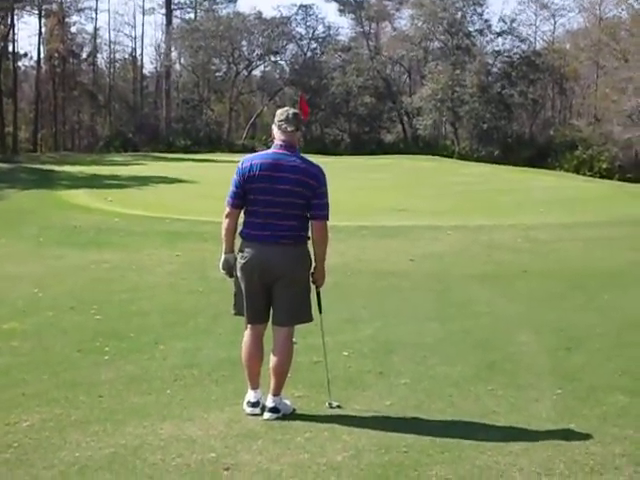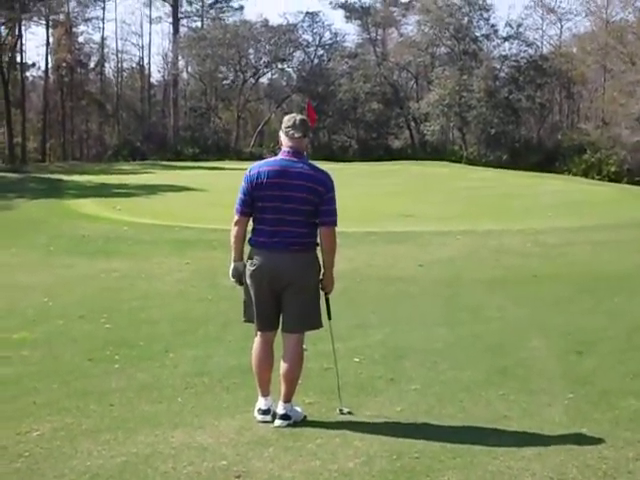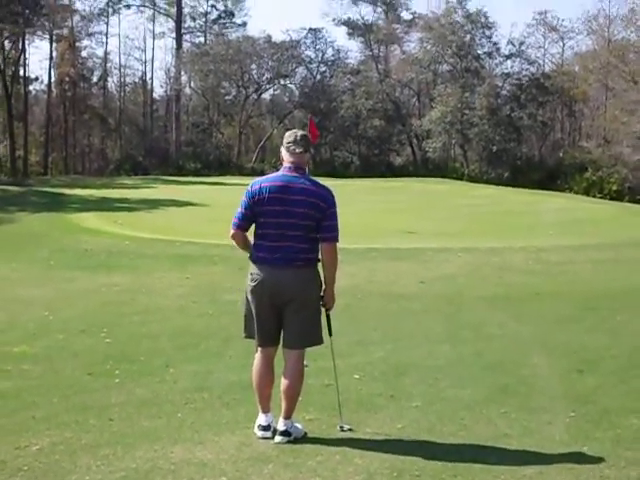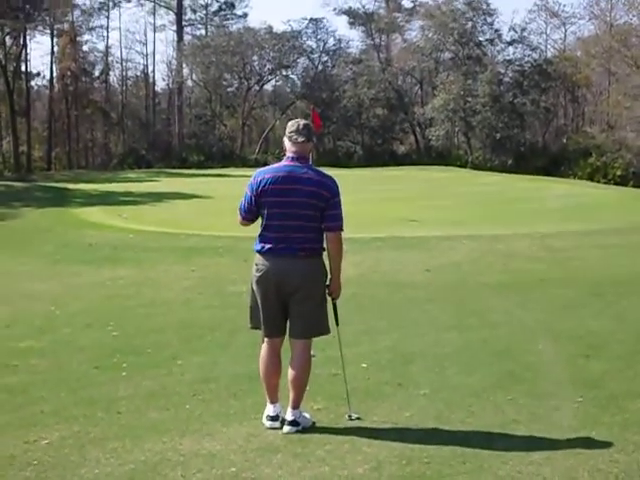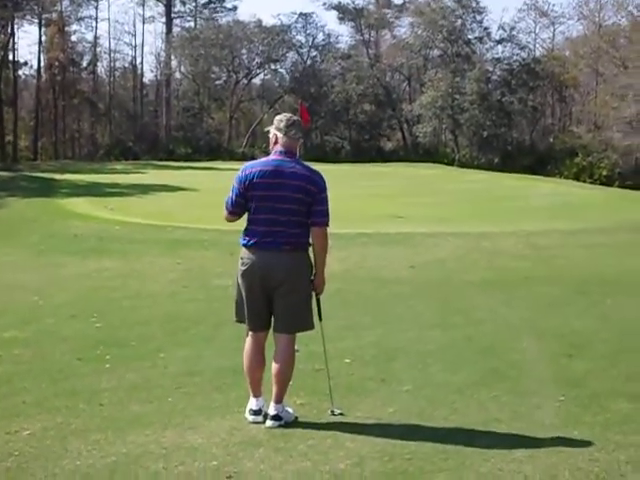
dt=0.3s
person 1, frame 1
left shoulder: (248, 164)
right shoulder: (313, 172)
left elbow: (230, 214)
right elbow: (319, 226)
left wrist: (227, 253)
right wrist: (320, 265)
left hip: (253, 253)
right hip: (291, 257)
left knee: (253, 328)
right knee: (283, 332)
left ankle: (253, 396)
right ankle: (274, 401)
person 1, frame 2
left shoulder: (256, 171)
right shoulder: (321, 178)
left elbow: (239, 222)
right elbow: (327, 232)
left wrist: (237, 260)
right wrist: (328, 271)
left hip: (262, 260)
right hip: (301, 263)
left knee: (263, 335)
right knee: (294, 338)
left ankle: (263, 403)
right ankle: (285, 408)
person 1, frame 3
left shoulder: (258, 186)
right shoulder: (323, 194)
left elbow: (237, 232)
right elbow: (328, 248)
right wrist: (329, 288)
left hip: (263, 276)
right hip: (302, 279)
left knee: (264, 351)
right knee: (294, 355)
left ankle: (264, 420)
right ankle: (285, 424)
person 1, frame 4
left shoulder: (261, 177)
right shoulder: (326, 183)
left elbow: (245, 219)
right elbow: (333, 237)
right wrist: (335, 277)
left hip: (268, 266)
right hip: (306, 269)
left knee: (271, 341)
right knee: (301, 344)
left ankle: (272, 410)
right ankle: (294, 414)
person 1, frame 5
left shoulder: (249, 171)
right shoulder: (313, 178)
left elbow: (231, 215)
right elbow: (319, 232)
right wrist: (319, 272)
left hip: (254, 260)
right hip: (292, 263)
left knee: (255, 335)
right knee: (285, 338)
left ankle: (255, 404)
right ankle: (276, 409)
